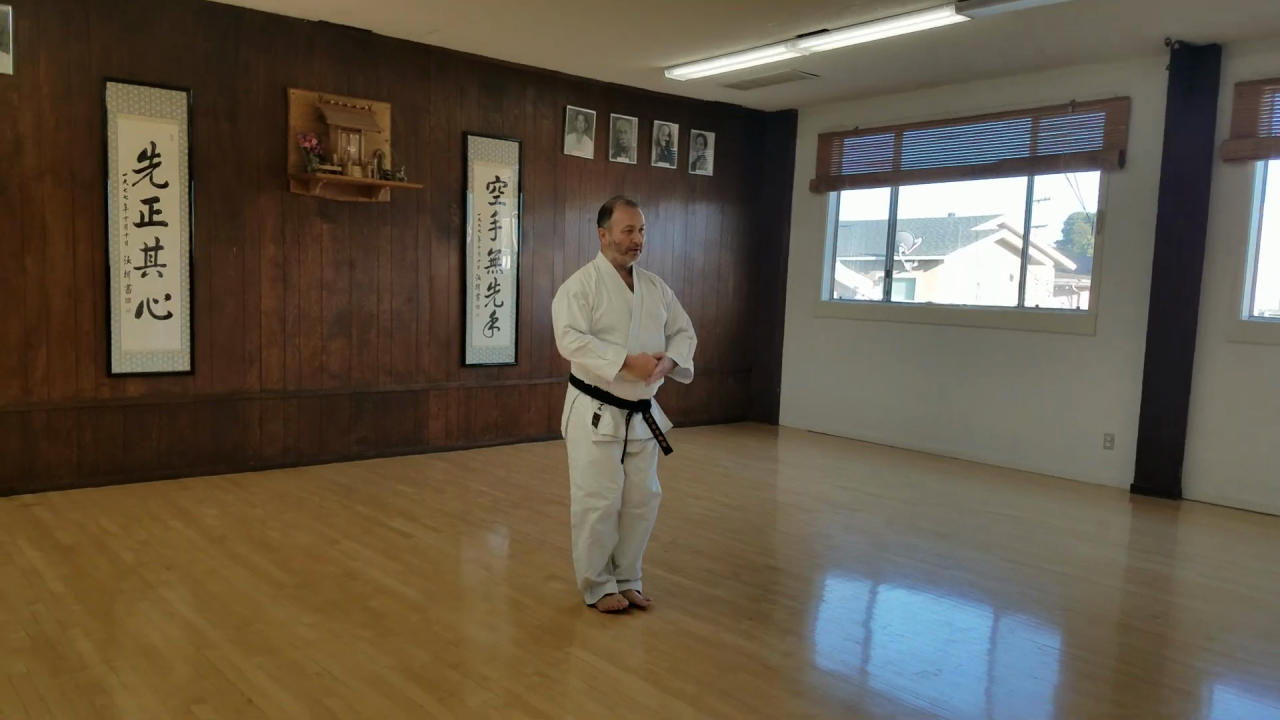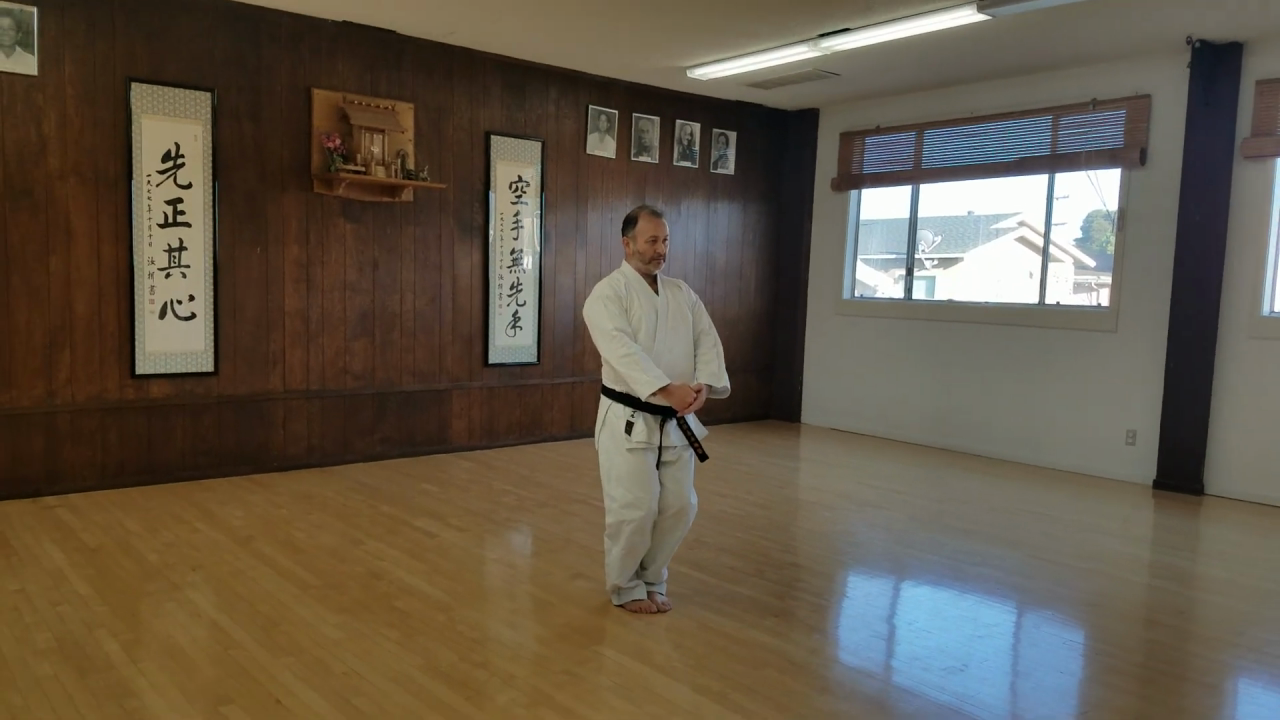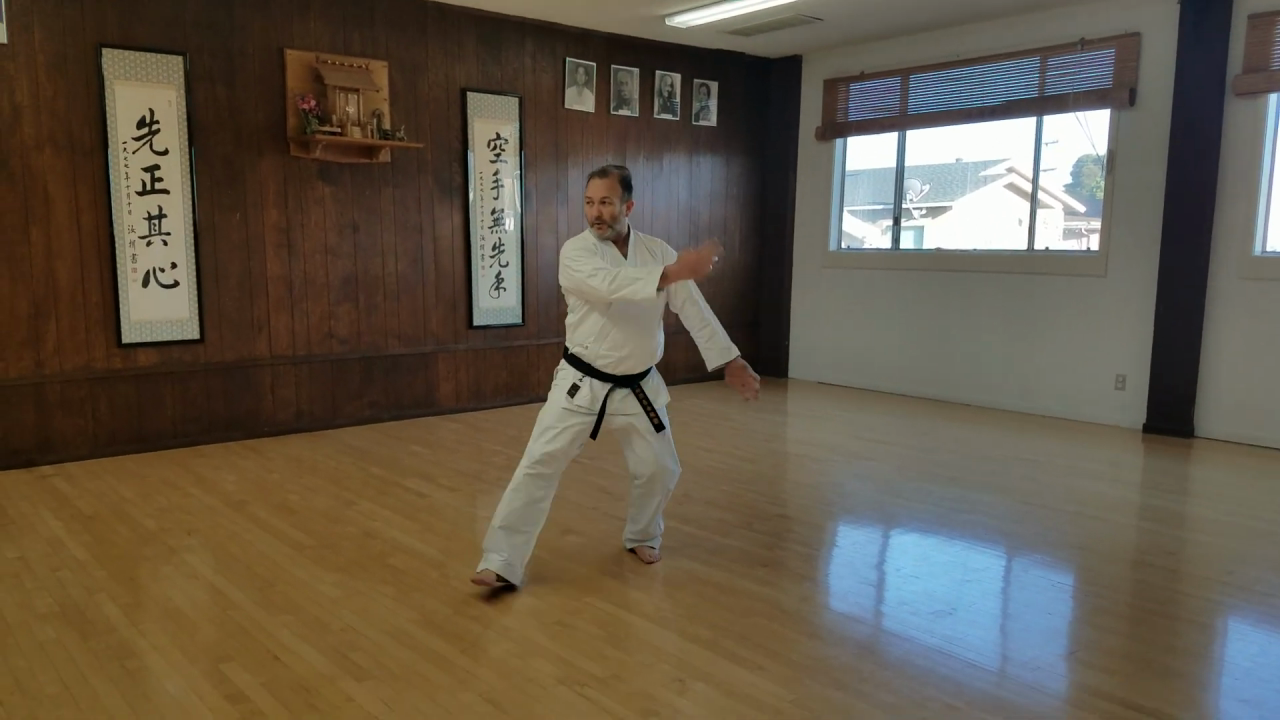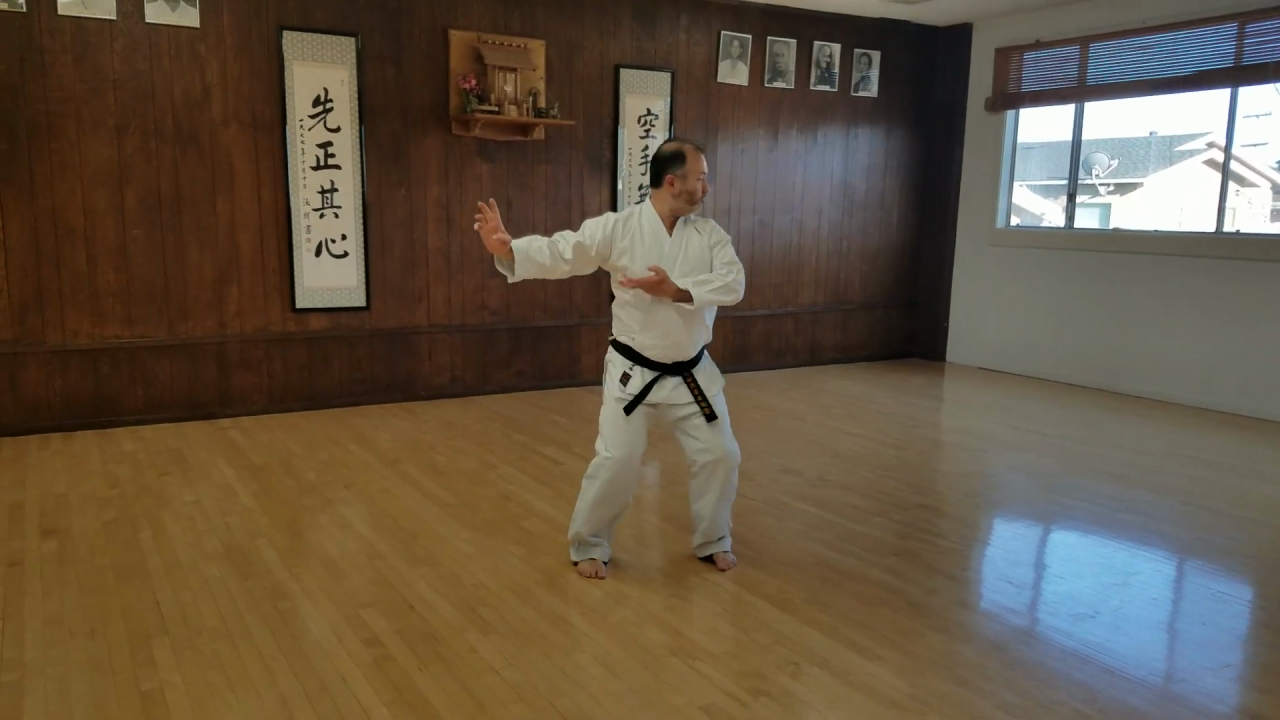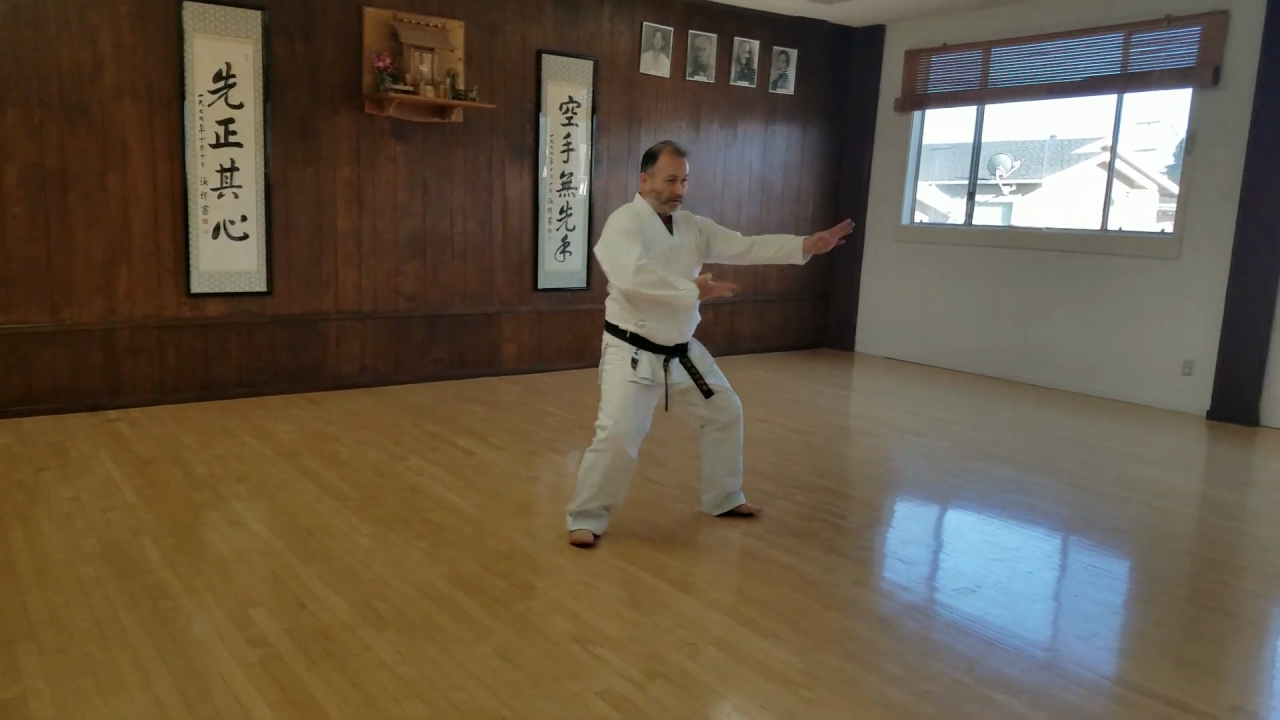
dt=1s
person 1, frame 1
left shoulder: (656, 287)
right shoulder: (581, 285)
left elbow: (684, 331)
right elbow: (572, 340)
left wrist: (668, 359)
right wrist: (627, 361)
left hip: (641, 414)
right hip: (594, 413)
left knee: (642, 500)
right knee: (597, 501)
left ankle: (626, 579)
right ankle: (597, 585)
person 1, frame 2
left shoulder: (681, 293)
right shoulder: (607, 294)
left elbow: (707, 343)
right elbow: (622, 350)
left wrist: (704, 384)
right wrist: (669, 388)
left hip: (676, 421)
right hip: (628, 420)
left knee: (678, 507)
right knee: (633, 510)
left ankle: (652, 580)
right ankle: (625, 587)
person 1, frame 3
left shoulder: (658, 250)
right shoulder: (577, 250)
left elbow: (694, 310)
right elbow: (608, 285)
left wrist: (730, 360)
right wrist: (671, 273)
left hip: (638, 387)
right hip: (581, 383)
left knee: (660, 468)
right knee: (540, 463)
left ankle: (643, 536)
right ankle: (501, 563)
person 1, frame 4
left shoulder: (709, 233)
right shoulder: (617, 227)
left elbow: (732, 285)
right elbow: (559, 252)
left wrist: (674, 290)
right wrist: (505, 247)
left hip: (693, 370)
right hip: (633, 371)
left knee: (716, 454)
right knee: (616, 461)
left ankle: (711, 542)
right ankle: (588, 547)
person 1, frame 5
left shoulder: (694, 227)
right shoulder: (624, 220)
left elbow: (744, 247)
right elbow: (633, 276)
left wrist: (810, 244)
right wrist: (699, 289)
left hip: (681, 352)
right hip: (631, 354)
left knee: (724, 414)
right knee: (617, 436)
left ankle: (724, 498)
right ankle: (587, 518)
